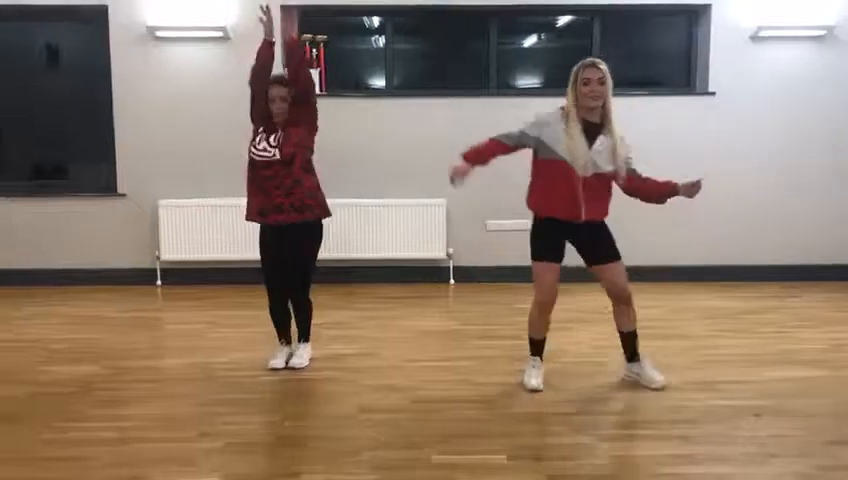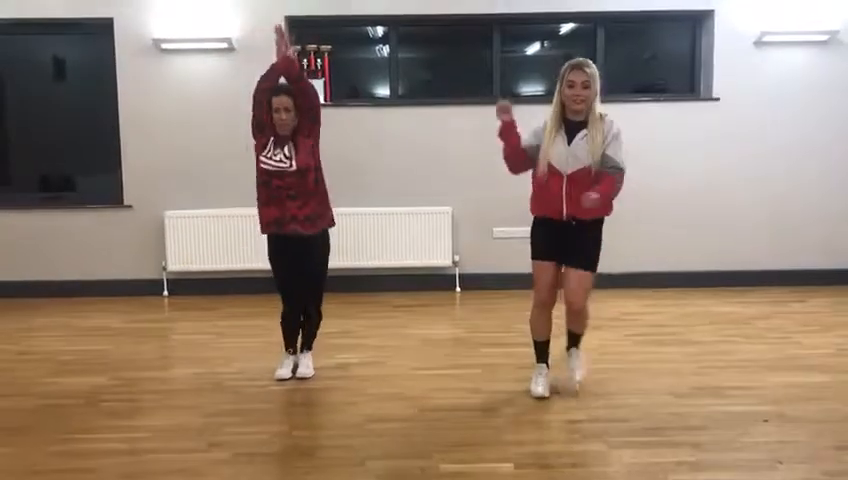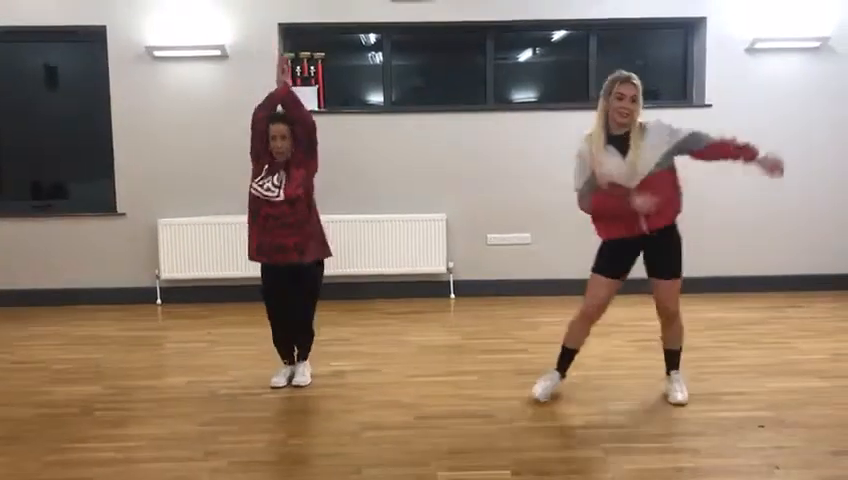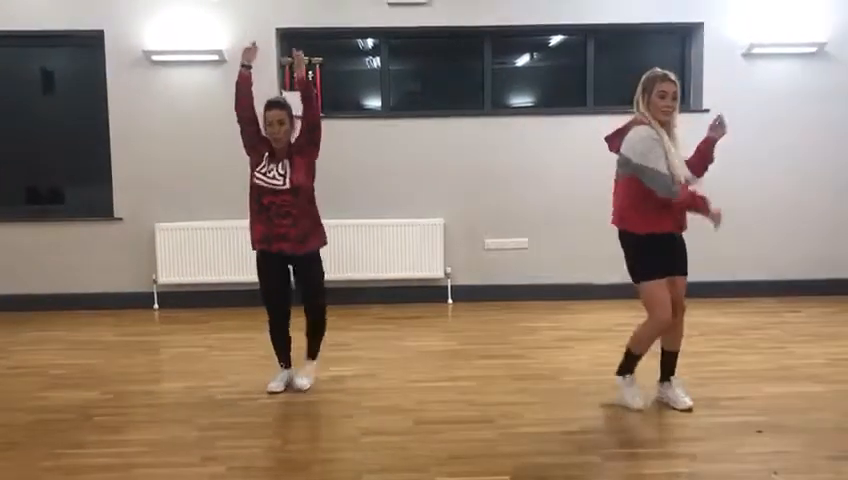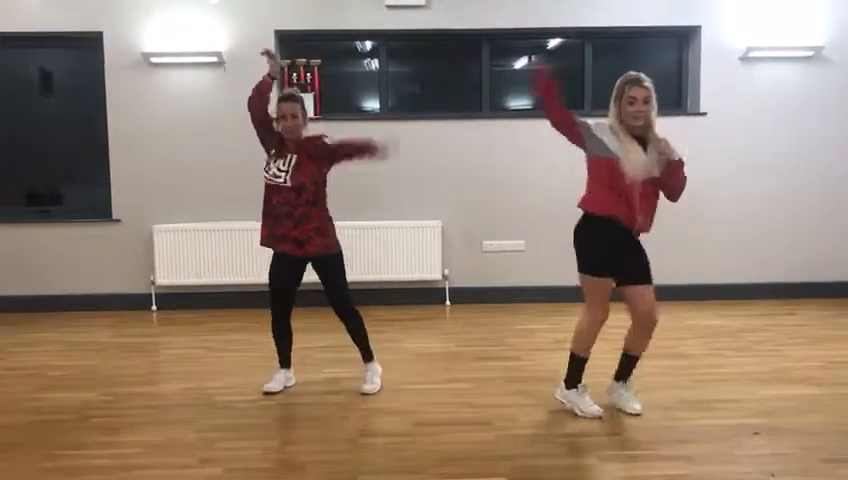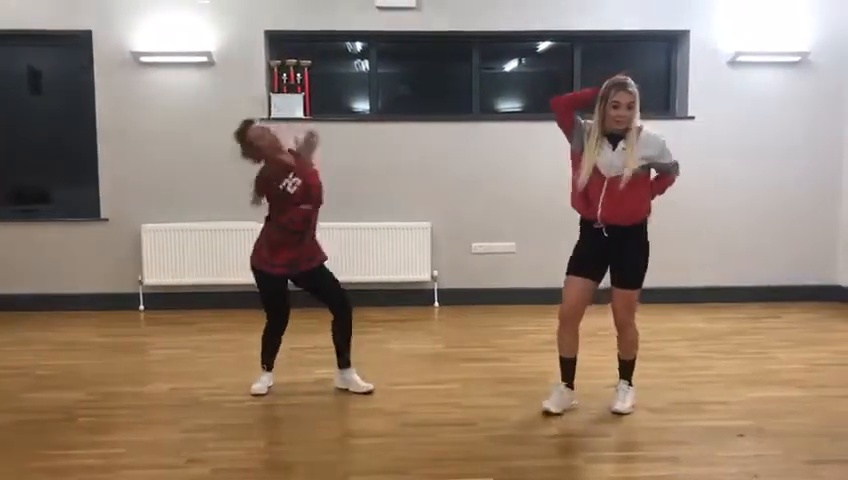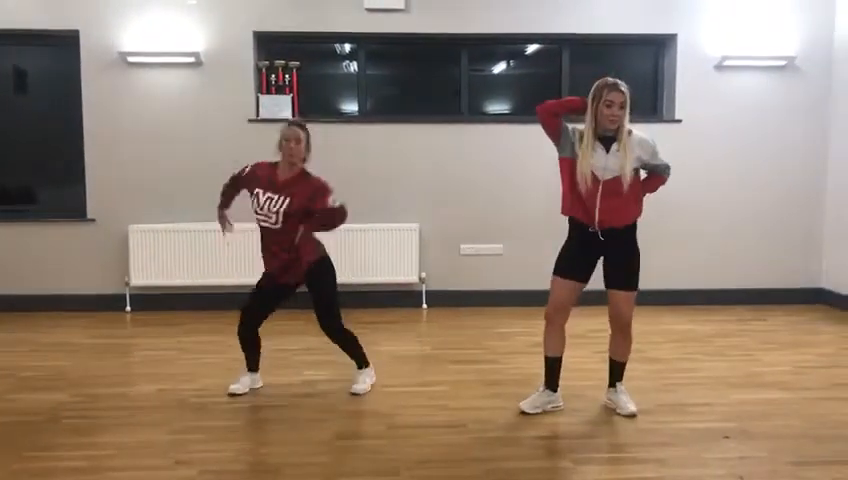
dt=0.5s
person 1, frame 1
left shoulder: (613, 137)
right shoulder: (550, 123)
left elbow: (631, 182)
right elbow: (507, 141)
left wrist: (674, 189)
right wrist: (470, 161)
left hip: (592, 224)
right hip: (550, 222)
left knee: (622, 293)
right knee: (545, 300)
left ankle: (634, 363)
right ankle: (535, 361)
person 1, frame 2
left shoulder: (606, 128)
right shoulder: (547, 129)
left elbow: (614, 176)
right elbow: (517, 165)
left wrist: (598, 196)
right wrist: (507, 127)
left hip: (585, 224)
right hip: (547, 222)
left knee: (575, 300)
right knee: (543, 298)
left ankle: (574, 351)
right ankle: (541, 367)
person 1, frame 3
left shoulder: (658, 134)
right shoulder: (589, 148)
left elbow: (704, 144)
right elbow: (586, 201)
left wrist: (753, 156)
right wrist: (629, 201)
left hip: (662, 233)
right hip: (618, 238)
left knee: (669, 311)
right knee: (590, 310)
left ankle: (673, 375)
right ankle: (557, 373)
person 1, frame 4
left shoulder: (663, 134)
right shoulder: (643, 137)
left elbow: (687, 174)
right elbow: (668, 188)
left wrist: (710, 141)
right wrist: (707, 207)
left hip: (668, 234)
right hip: (642, 236)
left knee: (677, 311)
right knee: (661, 316)
left ankle: (667, 383)
right ankle: (626, 375)
person 1, frame 5
left shoulder: (658, 146)
right shoulder: (602, 136)
left elbow: (675, 192)
right elbow: (560, 116)
left wrist: (671, 160)
right wrist: (544, 79)
left hip: (628, 237)
right hip: (597, 231)
left knee: (647, 315)
right knee: (596, 312)
left ankle: (620, 384)
right ankle: (571, 387)
person 1, frame 6
left shoulder: (649, 142)
right shoulder: (583, 136)
left elbow: (671, 171)
right elbow: (559, 104)
left wrist: (646, 196)
right wrist: (597, 94)
left hip: (630, 237)
right hip: (592, 234)
left knee: (624, 319)
right knee: (568, 314)
left ankle: (625, 385)
right ankle: (566, 388)
person 1, frame 7
left shoulder: (638, 145)
right shoulder: (573, 140)
left elbow: (662, 172)
right elbow: (545, 110)
left wrist: (636, 195)
right wrist: (584, 104)
left hip: (622, 239)
right hip: (581, 235)
left knee: (622, 322)
right knee: (554, 315)
left ankle: (616, 389)
right ankle: (550, 391)
person 2, frame 1
left shoulder: (303, 124)
right shoulder: (262, 124)
left elbow: (303, 84)
right elbow: (257, 84)
left wrist: (291, 40)
right wrist: (268, 39)
left hip: (302, 222)
right hip: (269, 222)
left knee: (298, 289)
right knee: (275, 290)
left ankle: (303, 344)
right ankle: (283, 344)
person 2, frame 2
left shoulder: (308, 137)
right shoulder: (263, 138)
left elbow: (308, 95)
right elbow: (259, 97)
left wrist: (289, 60)
right wrist: (278, 62)
left hip: (313, 232)
right hip: (279, 234)
left knee: (312, 300)
right knee: (290, 300)
left ankle: (306, 354)
right ankle: (288, 354)
person 2, frame 3
left shoulder: (304, 164)
right shoulder: (261, 163)
left elbow: (306, 125)
right elbow: (258, 121)
left wrist: (287, 88)
right wrist: (277, 90)
left hip: (305, 259)
right hip: (271, 259)
left knee: (302, 320)
right knee: (278, 321)
left ankle: (303, 362)
right ankle: (287, 363)
person 2, frame 4
left shoulder: (304, 151)
right shoulder: (258, 151)
left elbow: (312, 117)
right elbow: (244, 113)
left wrist: (303, 76)
right wrist: (245, 69)
left hip: (305, 243)
right hip: (268, 246)
left knee: (316, 307)
right knee: (278, 312)
left ankle: (310, 363)
right ankle: (284, 368)
person 2, frame 5
left shoulder: (318, 149)
right shoulder: (274, 146)
left elbow: (343, 147)
right elbow: (255, 109)
left wrist: (370, 147)
right wrist: (271, 76)
left hip: (320, 244)
right hip: (285, 246)
left knee: (343, 305)
right knee: (279, 310)
left ankle: (371, 366)
right ankle: (285, 371)
person 2, frame 6
left shoulder: (293, 158)
right shoulder: (272, 174)
right elbow: (312, 196)
right wrist: (306, 158)
left hip: (305, 255)
right hip: (272, 261)
left knee: (342, 307)
right knee: (277, 321)
left ankle: (345, 373)
right ankle: (266, 373)
person 2, frame 7
left shoulder: (311, 186)
right shoulder: (258, 173)
left elbow: (336, 217)
right elbow: (235, 182)
left wrist: (306, 229)
right wrist: (222, 209)
left hip: (312, 264)
right hip: (277, 266)
left knee: (331, 326)
right knee: (247, 320)
left ankle: (365, 370)
right ankle: (252, 375)
